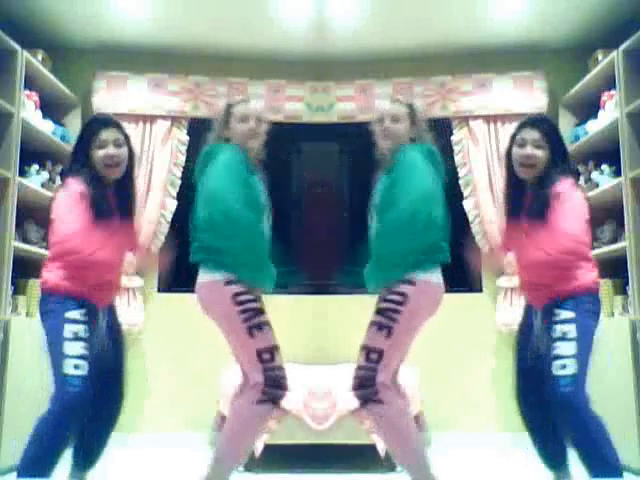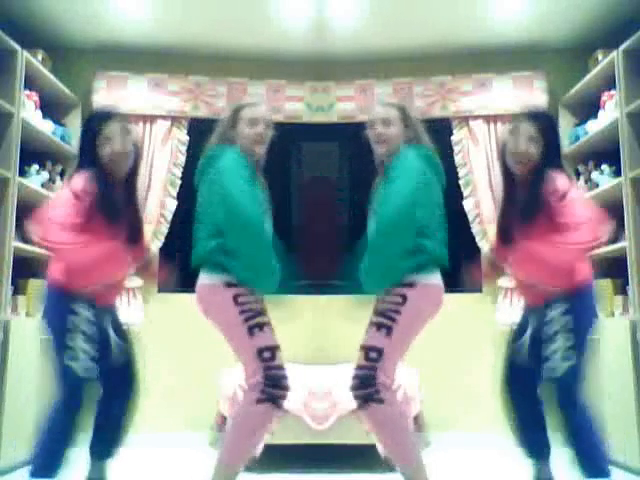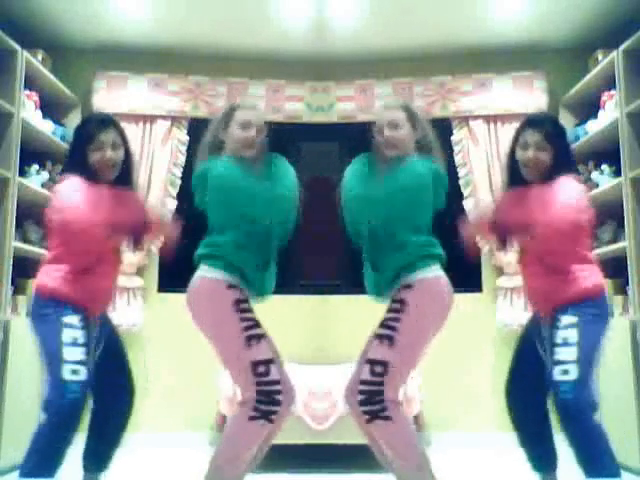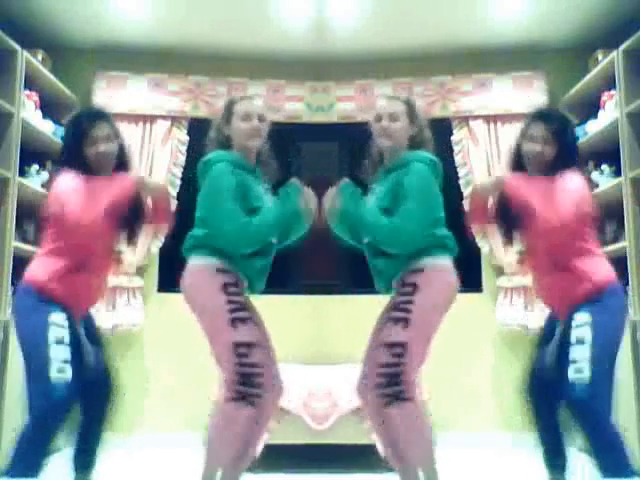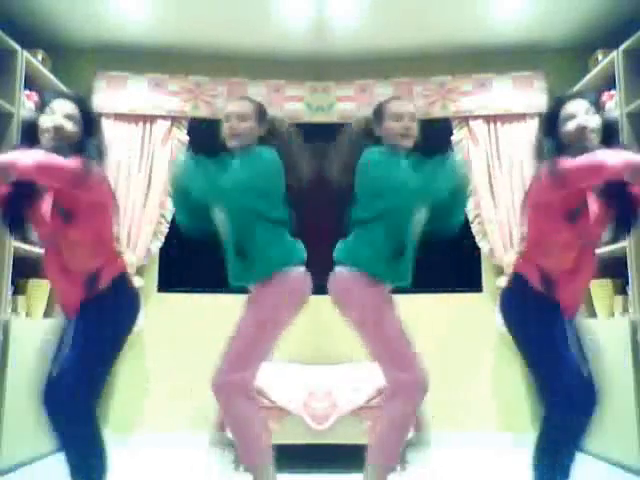
dt=1s
person 1, frame 1
left shoulder: (412, 161)
right shoulder: (391, 171)
left elbow: (418, 208)
left wrist: (377, 270)
right wrist: (375, 272)
left hip: (411, 284)
right hip: (398, 284)
left knee: (370, 382)
right knee: (381, 382)
person 1, frame 2
left shoulder: (410, 163)
right shoulder: (391, 173)
left elbow: (399, 218)
left wrist: (371, 275)
left hip: (413, 286)
right hip: (397, 288)
left knee: (370, 381)
right knee: (369, 384)
person 1, frame 3
left shoulder: (416, 175)
right shoulder: (391, 177)
left elbow: (360, 203)
right elbow: (363, 230)
left wrist: (356, 173)
left hip: (421, 289)
right hip: (408, 293)
left knee: (375, 395)
right knee: (358, 395)
person 1, frame 4
left shoulder: (417, 172)
right shoulder: (381, 176)
left elbow: (403, 235)
right elbow: (365, 233)
left wrist: (350, 209)
right wrist: (339, 209)
left hip: (428, 276)
right hip: (404, 284)
left knee: (394, 380)
right knee: (370, 387)
person 1, frame 5
left shoulder: (411, 166)
right shoulder: (376, 160)
left elbow: (446, 222)
right elbow: (415, 192)
left wrist: (455, 183)
right wrist: (450, 171)
left hip: (373, 282)
right hip: (358, 280)
left knee: (404, 383)
right knee: (410, 382)
person 2, frame 1
left shoulder: (248, 171)
right shoulder: (227, 161)
right elbow: (224, 210)
left wrist: (264, 270)
right wrist: (264, 270)
left hip: (240, 285)
right hip: (227, 284)
left knee: (258, 382)
right knee: (269, 380)
person 2, frame 2
left shoulder: (249, 174)
right shoulder: (229, 164)
right elbow: (241, 220)
right wrist: (268, 275)
left hip: (242, 289)
right hip: (225, 286)
left knee: (270, 384)
right knee: (269, 382)
person 2, frame 3
left shoulder: (246, 177)
right shoulder: (222, 175)
left elbow: (278, 228)
right elbow: (278, 206)
right wrist: (283, 173)
left hip: (231, 293)
right hip: (217, 289)
left knee: (281, 395)
right knee: (264, 396)
person 2, frame 4
left shoulder: (257, 175)
right shoulder: (222, 172)
left elbow: (275, 234)
right elbow: (236, 235)
left wrist: (300, 209)
right wrist: (288, 208)
left hip: (236, 284)
right hip: (211, 276)
left knee: (269, 388)
right knee: (245, 380)
person 2, frame 5
left shoulder: (263, 160)
right shoulder: (228, 166)
left elbow: (224, 191)
right elbow: (193, 222)
left wrist: (189, 171)
right wrist: (183, 185)
left hip: (282, 280)
right hip: (266, 282)
left knee: (229, 382)
right knee: (237, 382)
person 3, frame 1
left shoulder: (119, 195)
right shoulder: (77, 190)
right elbow: (73, 241)
right wrist: (131, 248)
left hip: (101, 306)
right hip: (67, 302)
left knee: (109, 396)
right knee: (73, 395)
person 3, frame 2
left shoulder: (123, 191)
right shoulder: (84, 185)
right elbow: (49, 229)
left wrist: (146, 261)
right wrist: (105, 260)
left hip: (102, 304)
right hip: (72, 299)
left knee: (121, 383)
right knee: (73, 390)
person 3, frame 3
left shoulder: (118, 192)
right shoulder: (72, 187)
left elbow: (154, 226)
right elbow: (84, 213)
left wrist: (157, 223)
right wrist: (136, 207)
left hip: (95, 306)
right hip: (60, 306)
left knee: (119, 396)
right knee: (68, 400)
person 3, frame 4
left shoulder: (114, 189)
right shoulder: (69, 182)
left elbow: (160, 218)
right elbow: (84, 216)
left wrist: (156, 193)
right wrist: (130, 183)
left hip: (78, 307)
right hip: (42, 301)
left knee: (97, 390)
right knee: (56, 396)
person 3, frame 5
left shoulder: (83, 171)
right shoulder: (43, 177)
left elbow: (37, 163)
left hip: (106, 299)
right hip: (83, 302)
left knee: (68, 401)
right knee: (63, 399)
person 4, frame 1
left shoulder: (562, 190)
right shoulder: (519, 195)
left elbow: (565, 242)
left wrist: (508, 250)
left hip: (572, 303)
right hip: (537, 306)
left knee: (566, 396)
right knee: (530, 395)
person 4, frame 2
left shoulder: (555, 185)
right shoulder: (516, 191)
left elbow: (588, 230)
left wrist: (536, 260)
right wrist: (494, 260)
left hip: (567, 299)
right hip: (537, 304)
left knee: (566, 392)
right knee: (518, 384)
person 4, frame 3
left shoulder: (568, 187)
right shoulder: (522, 193)
left elbow: (558, 215)
left wrist: (503, 207)
right wrist: (480, 222)
left hip: (579, 306)
right hip: (544, 307)
left knee: (571, 399)
right knee: (520, 394)
person 4, frame 4
left shoulder: (569, 182)
right shoulder: (525, 189)
left elbow: (554, 214)
right elbow: (481, 218)
left wrist: (508, 183)
right wrist: (481, 195)
left hip: (597, 301)
right hip: (561, 306)
left knee: (583, 396)
right knee: (542, 390)
person 4, frame 5
left shoulder: (597, 178)
right shoulder: (556, 171)
right elbow: (602, 163)
left hip: (557, 302)
right hip: (533, 299)
left knee: (576, 399)
right knee: (570, 400)
